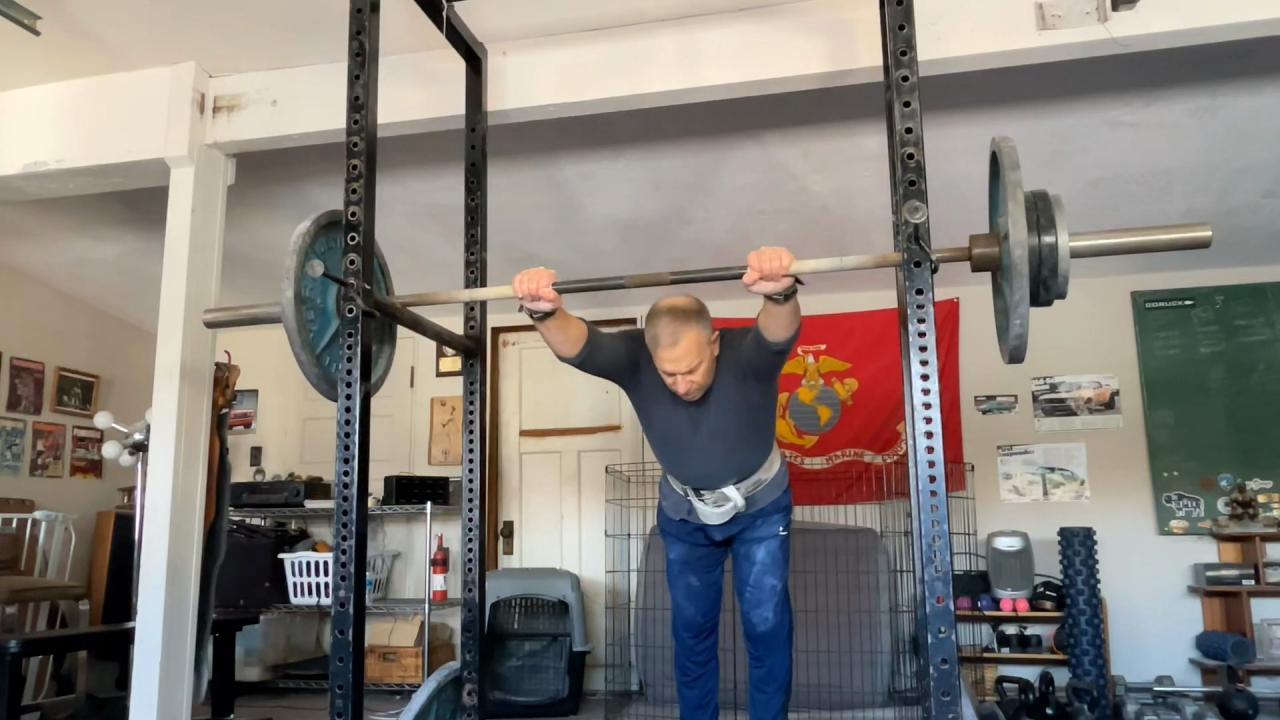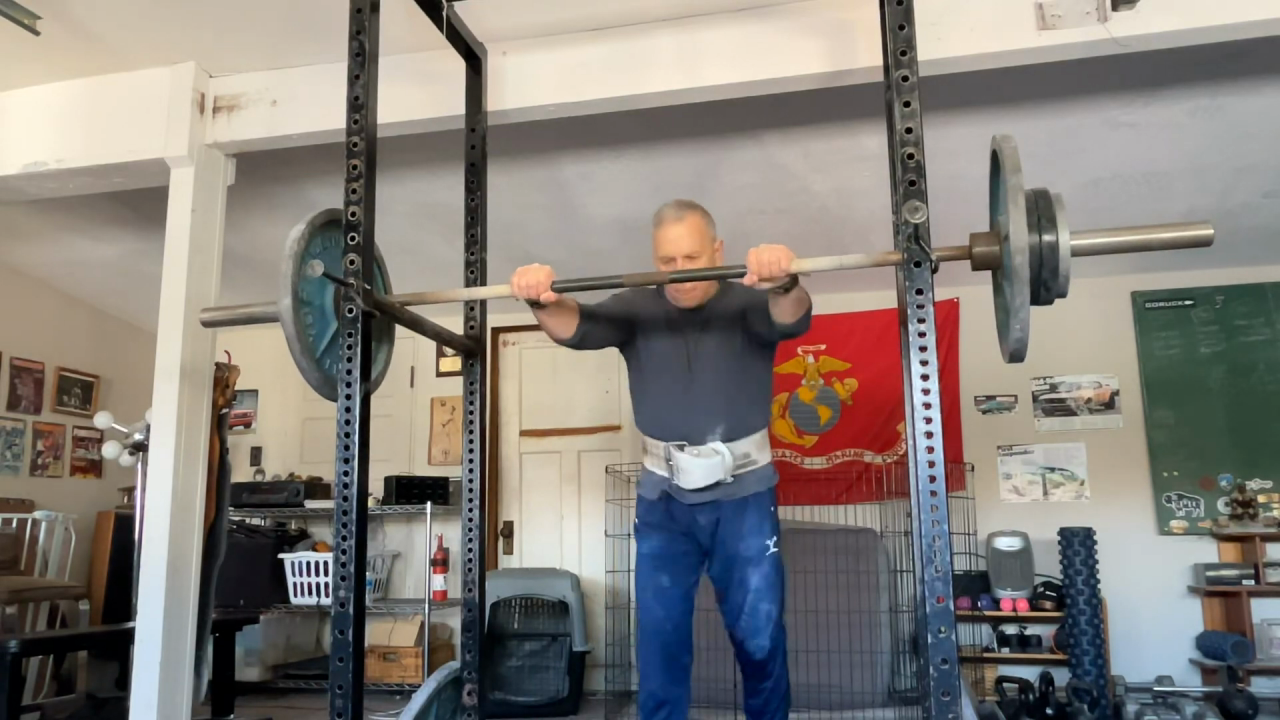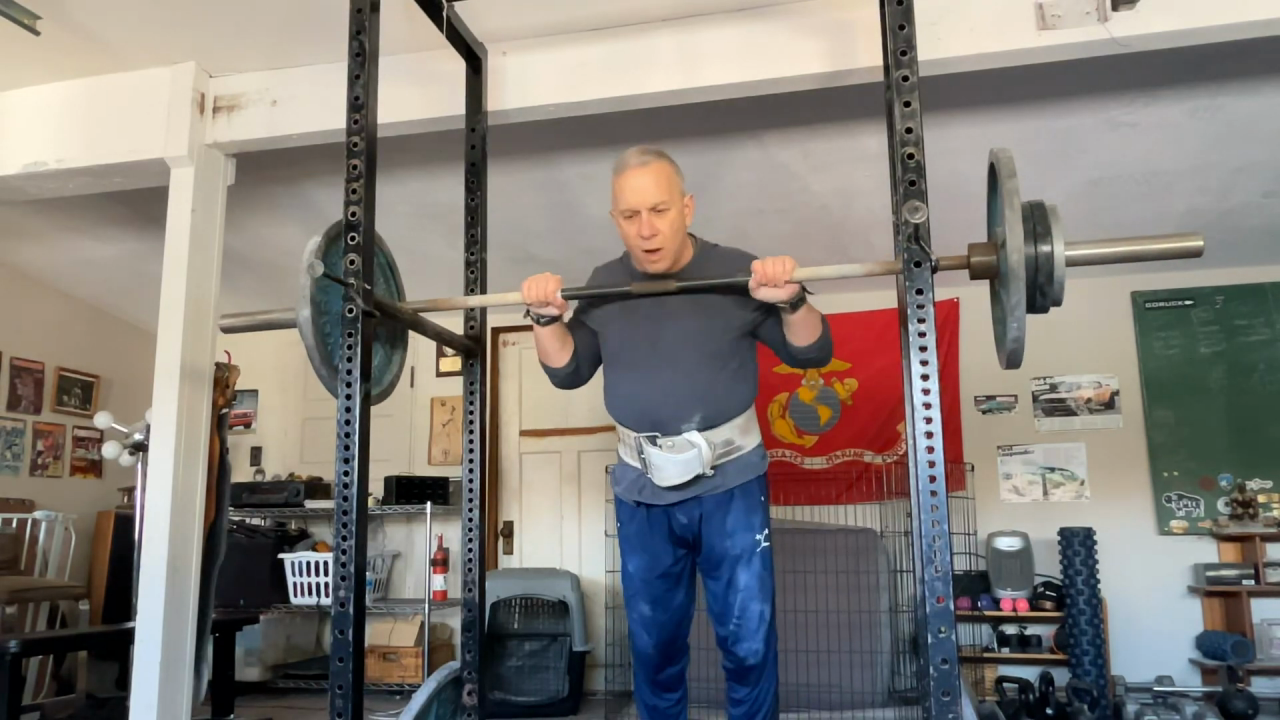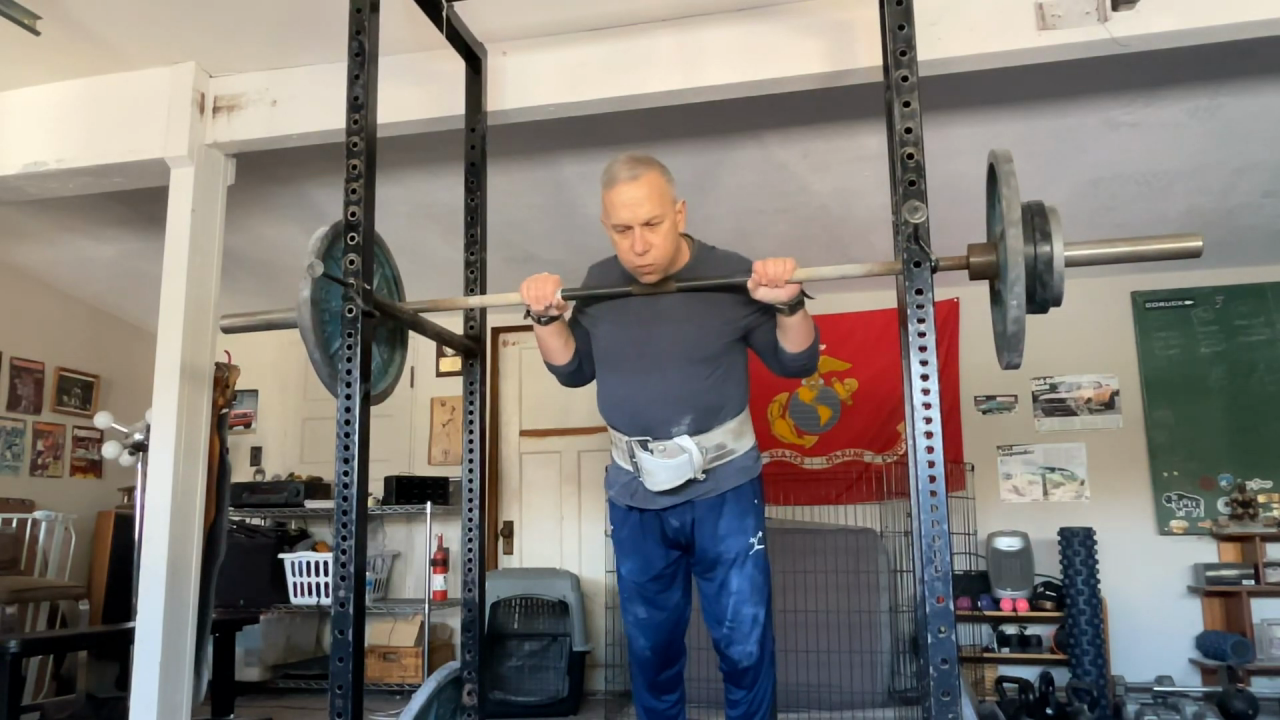
dt=1s
person 1, frame 1
left shoulder: (749, 355)
right shoulder: (634, 358)
left elbow: (782, 330)
right elbow: (575, 345)
left wrist: (780, 292)
right wrist: (544, 311)
left hip: (760, 506)
right hip: (685, 513)
left knee: (766, 620)
right knee: (692, 625)
person 1, frame 2
left shoulder: (747, 303)
right shoulder: (636, 309)
left elbow: (793, 320)
right elbow: (574, 329)
left wrist: (780, 284)
right wrist: (546, 302)
left hip: (743, 495)
right hip: (664, 501)
left knee: (758, 637)
right knee: (660, 638)
person 1, frame 3
left shoulder: (737, 273)
right shoulder: (604, 285)
left elbow: (813, 353)
right elbow: (569, 371)
left wrist: (790, 301)
right wrist: (546, 317)
left hip: (730, 482)
right hip: (642, 489)
left knee: (748, 639)
right knee: (654, 641)
person 1, frame 4
left shoulder: (732, 276)
right shoulder: (599, 284)
left elbow: (797, 362)
right elbow: (574, 370)
left wrist: (788, 304)
right wrist: (546, 318)
left hip: (723, 485)
right hip: (634, 492)
left knee: (743, 640)
right knee: (649, 642)
